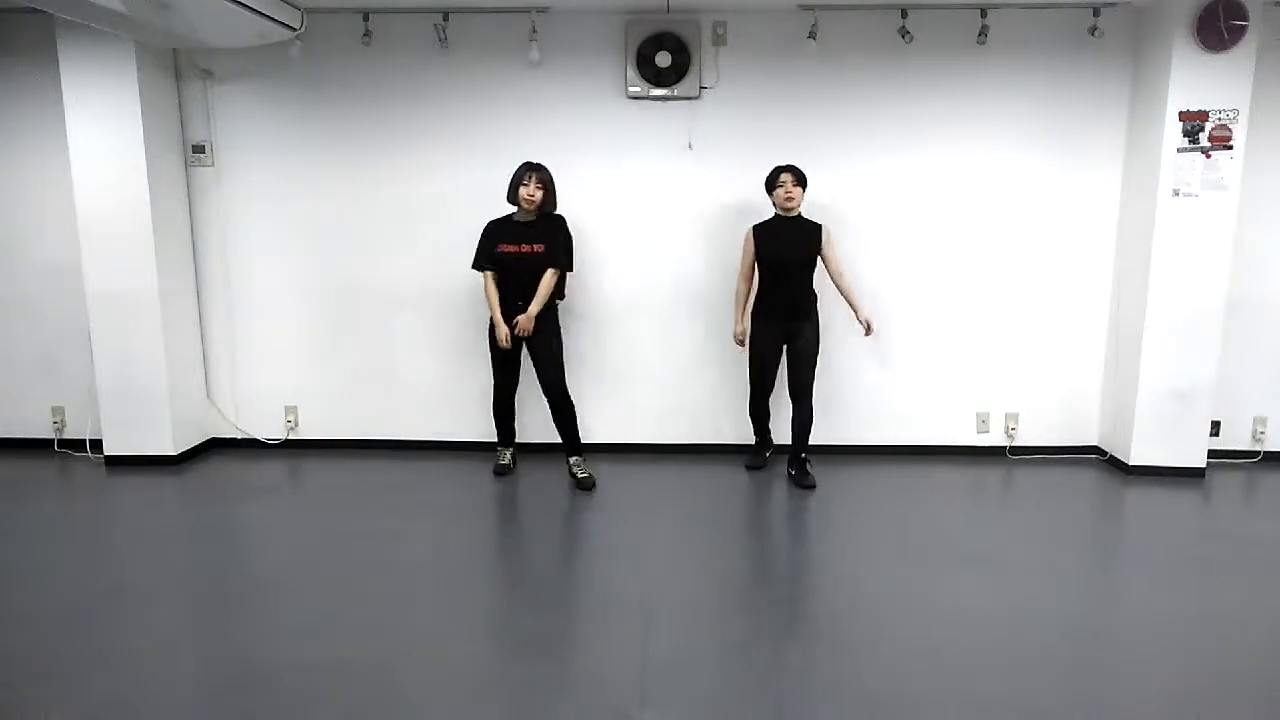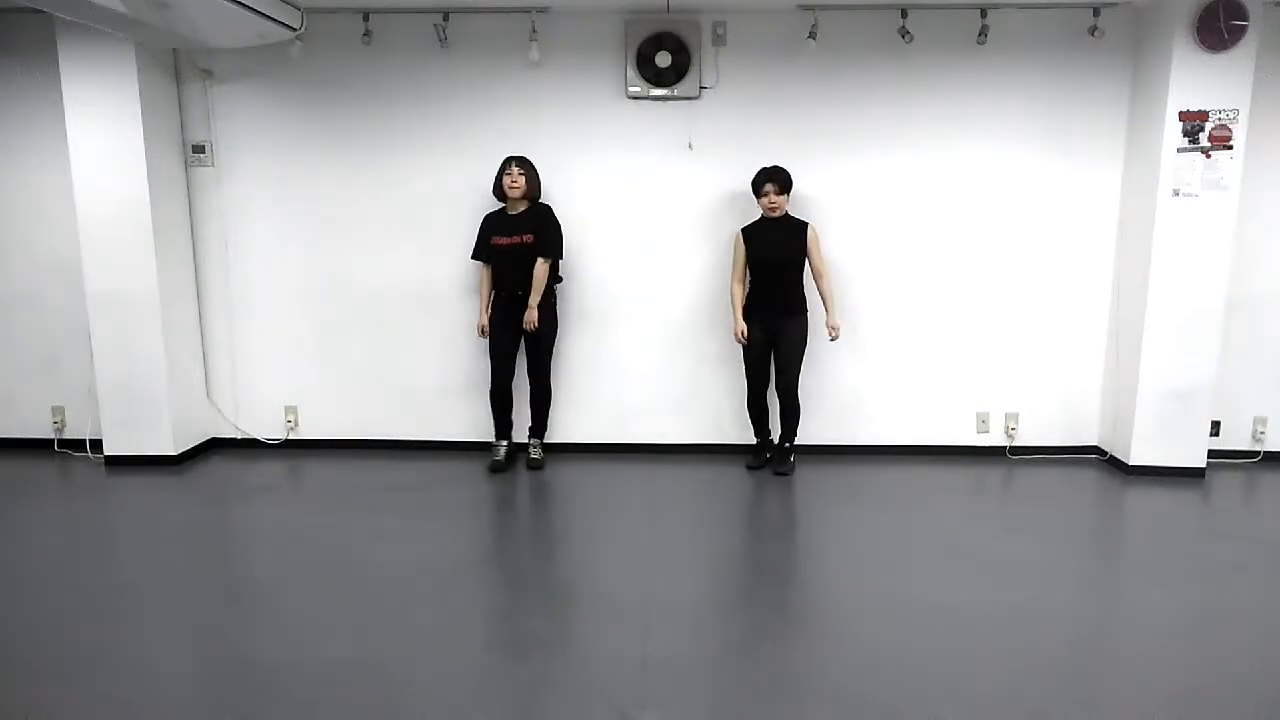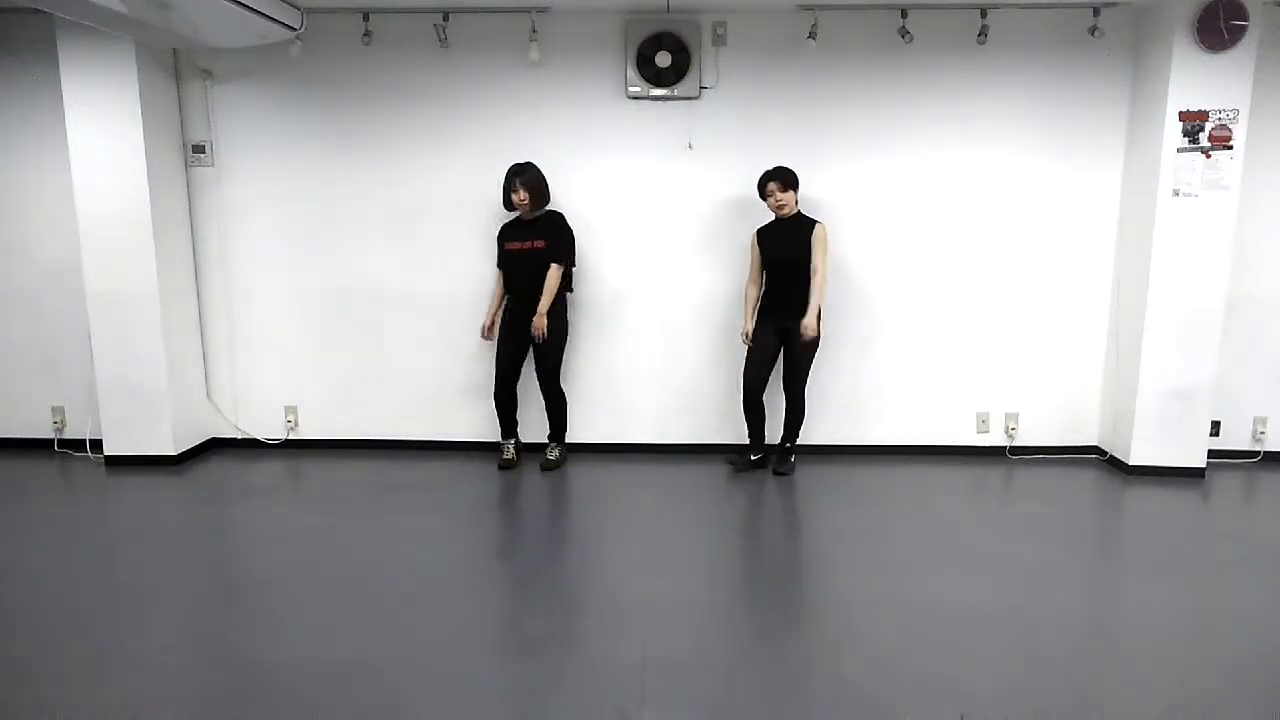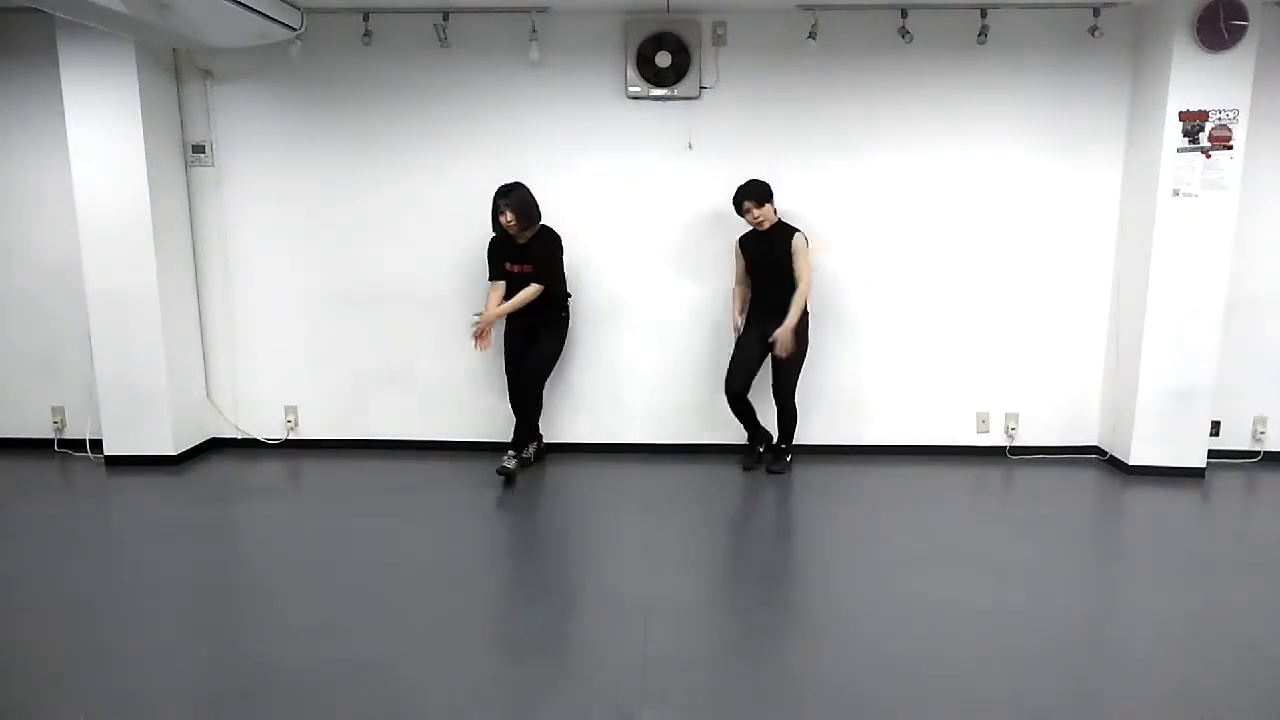
dt=1s
person 1, frame 1
left shoulder: (555, 226)
right shoulder: (495, 229)
left elbow: (553, 273)
right elbow: (489, 277)
left wrist: (531, 314)
right wrist: (498, 321)
left hip: (542, 317)
right hip: (505, 320)
left knee: (555, 387)
right knee: (504, 389)
left ankle: (575, 459)
right ankle: (506, 449)
person 1, frame 2
left shoulder: (542, 215)
right shoulder: (491, 222)
left elbow: (543, 262)
right elbow: (487, 269)
left wrist: (533, 307)
right wrist: (483, 312)
left hip: (539, 306)
right hip: (503, 308)
left knee: (539, 377)
right knee: (500, 376)
left ankle: (536, 442)
right ankle: (502, 443)
person 1, frame 3
left shoulder: (555, 223)
right shoulder: (507, 230)
left elbow: (556, 269)
left wrist: (542, 313)
right wrist: (492, 314)
left hip: (550, 312)
right hip: (515, 312)
left knee: (548, 380)
right knee: (504, 379)
left ankle: (557, 443)
right ankle: (509, 441)
person 1, frame 4
left shoulder: (548, 240)
right shoulder: (498, 245)
left elbow: (537, 287)
right elbow: (498, 287)
left wrist: (496, 313)
right wrist: (487, 321)
left hip: (552, 321)
right hip: (517, 322)
left knee: (532, 382)
right knee: (516, 385)
left ankle: (516, 451)
right ankle: (532, 442)
person 2, frame 1
left shoulder: (817, 232)
right shoulder: (758, 233)
left elbow: (837, 274)
right elbow: (745, 279)
left wrist: (858, 310)
right wrist: (739, 320)
left hip: (804, 322)
right hip: (765, 321)
left knee: (802, 393)
right knee: (760, 389)
left ankle: (798, 461)
right ankle: (762, 443)
person 2, frame 2
left shoulder: (804, 230)
right shoulder: (746, 235)
left elbow: (820, 274)
right elbow: (738, 281)
left wrist: (831, 314)
right wrist: (738, 318)
left hip: (792, 319)
right hip: (756, 320)
left knee: (788, 386)
right knee: (756, 387)
left ankle: (786, 448)
right ankle: (763, 444)
person 2, frame 3
left shoulder: (814, 229)
right shoulder: (761, 235)
left elbow: (818, 273)
right elbow: (755, 280)
left wrist: (812, 314)
right wrist: (749, 319)
left hip: (801, 321)
right hip: (768, 319)
left knee: (794, 389)
right knee: (752, 384)
left ankle: (787, 450)
right ankle: (756, 450)
person 2, frame 4
left shoulder: (793, 238)
right shoulder: (744, 243)
left elbow: (803, 286)
left wrist: (789, 326)
right wrist: (738, 314)
left hip: (787, 326)
right hip: (755, 323)
left knee: (783, 393)
right knee: (734, 387)
left ankle: (783, 450)
right ankle: (759, 439)
